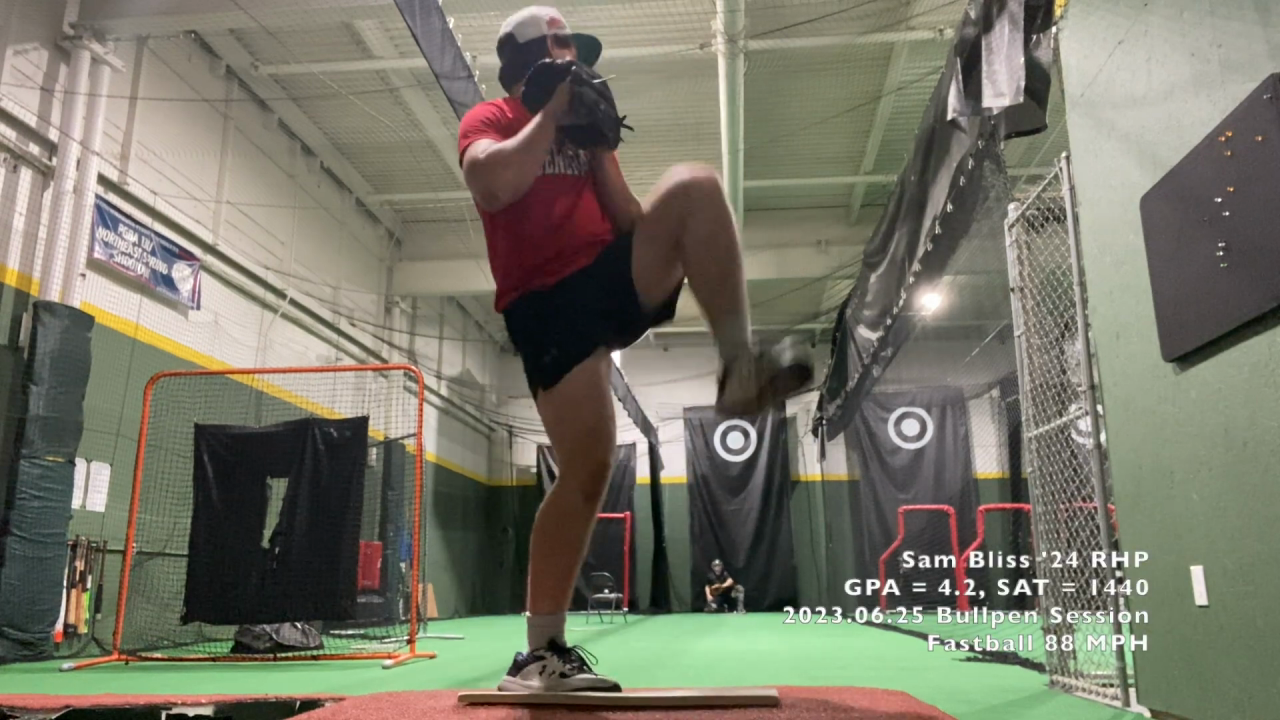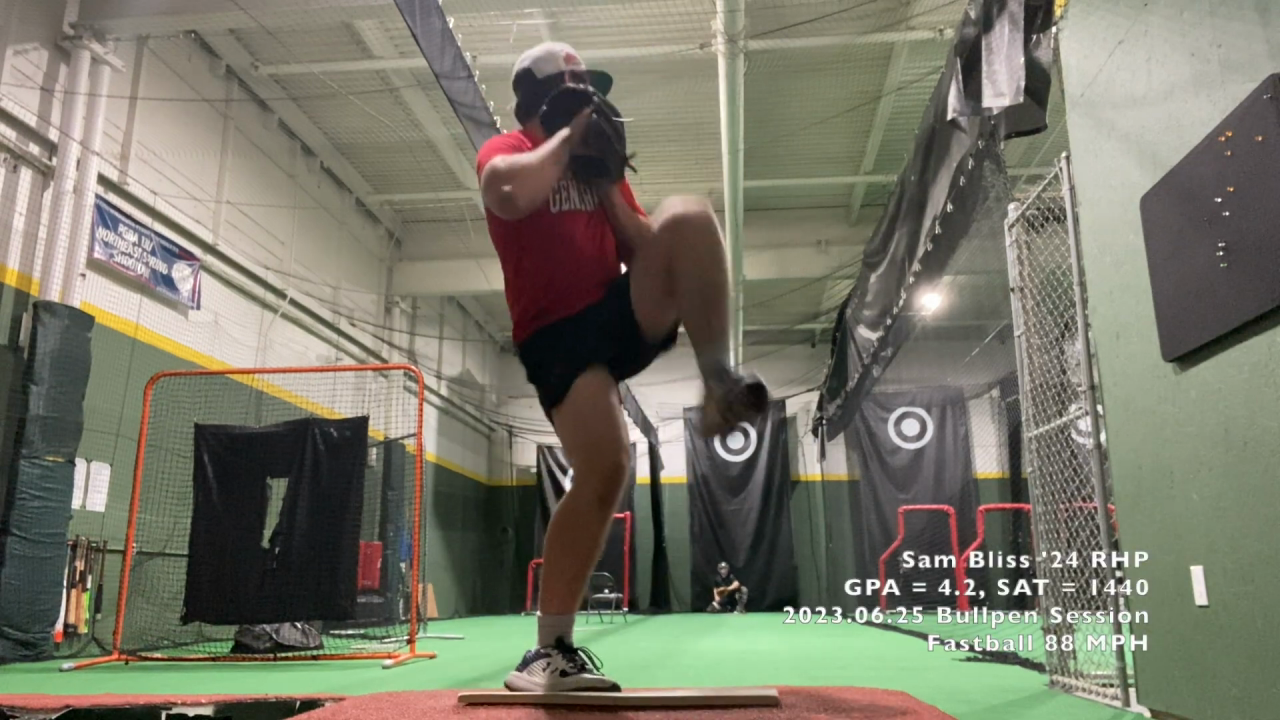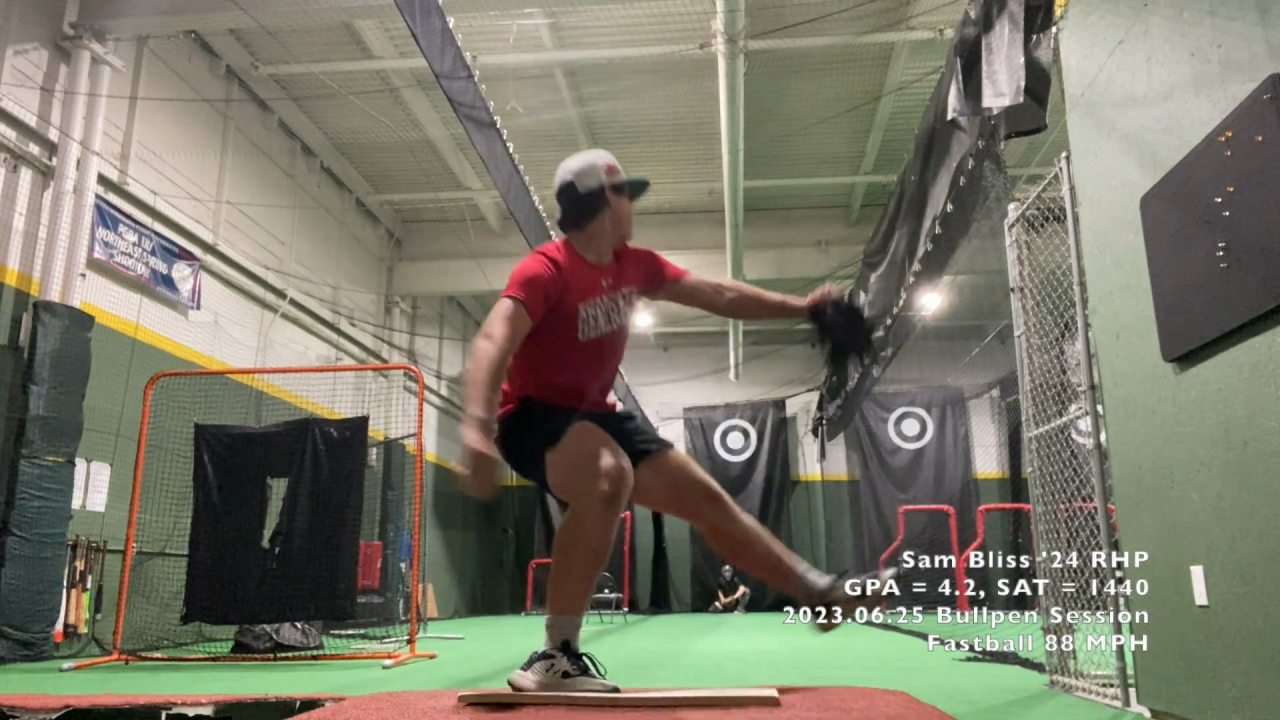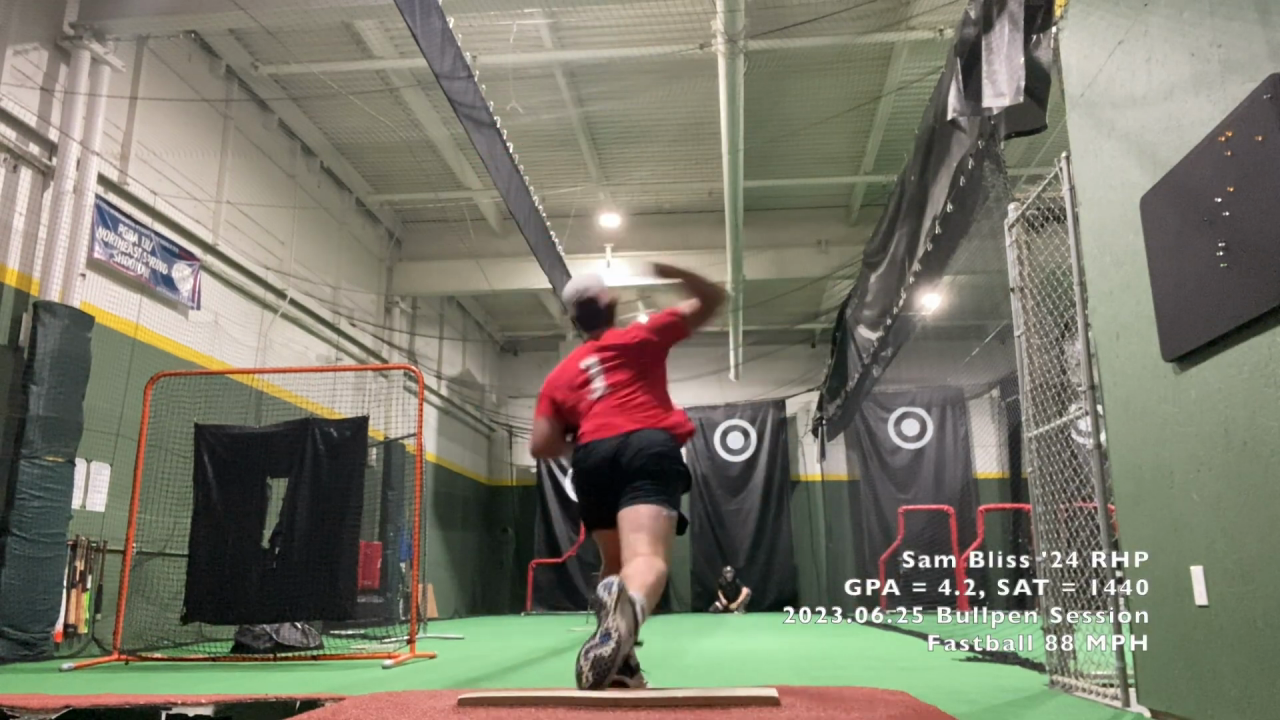
dt=0.3s
person 1, frame 1
right shoulder: (490, 119)
left elbow: (635, 225)
right elbow: (491, 186)
left wrist: (597, 150)
right wrist: (551, 115)
left hip: (617, 276)
right hip: (548, 301)
left knee: (694, 185)
right knee: (587, 463)
left ankle: (743, 364)
right ankle: (540, 653)
person 1, frame 2
right shoulder: (507, 151)
left elbow: (639, 250)
right elbow: (513, 194)
left wrist: (607, 180)
right wrist: (569, 137)
left hip: (618, 310)
right hip: (556, 336)
left knee: (688, 218)
right knee: (604, 471)
left ankle: (720, 379)
right ankle: (551, 652)
person 1, frame 3
left shoulder: (634, 264)
right shoulder: (546, 270)
left elbow: (714, 294)
right elbow: (492, 339)
left wrist: (800, 308)
right wrist: (475, 425)
left hip: (595, 416)
right hip: (536, 419)
left knee: (706, 498)
right knee: (608, 476)
left ankle: (816, 587)
right ankle: (555, 654)
person 1, frame 4
left shoulder: (559, 377)
right shoulder: (644, 331)
left elbow: (541, 447)
right elbow: (711, 301)
left hip: (594, 462)
right hip: (651, 451)
left knee: (617, 564)
right knee: (644, 563)
left ankle: (620, 662)
right ankle: (623, 608)
